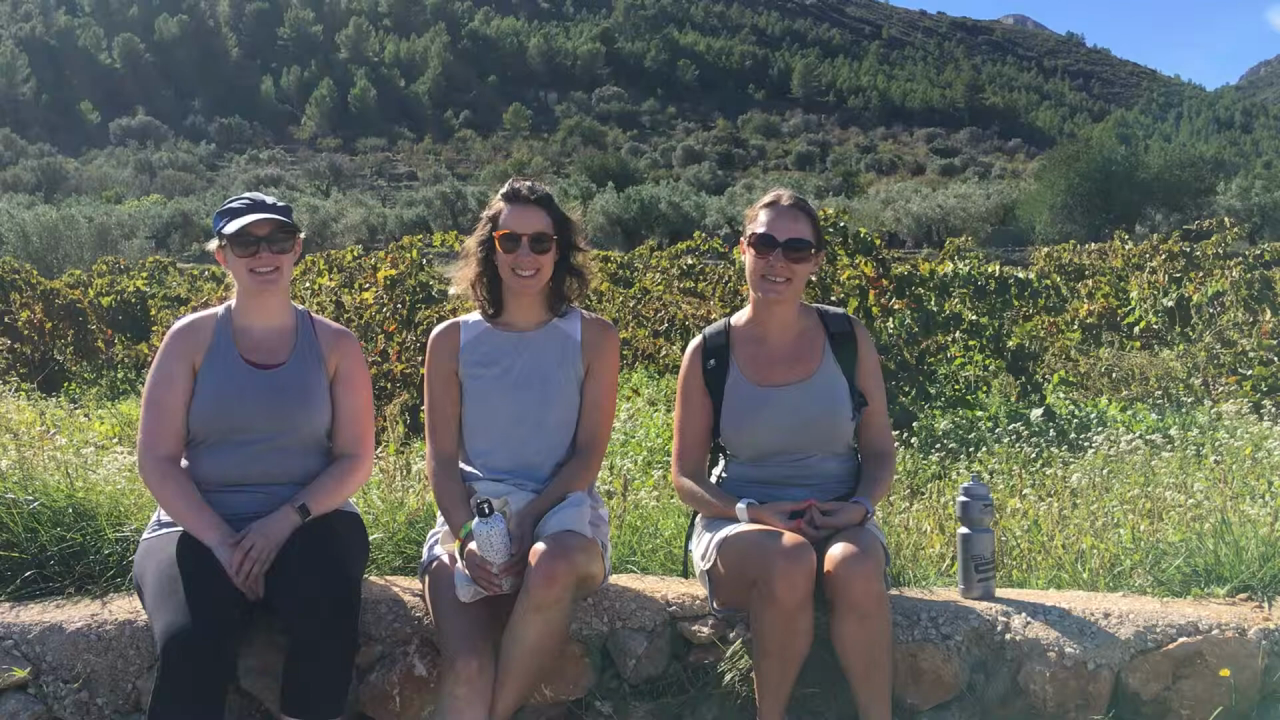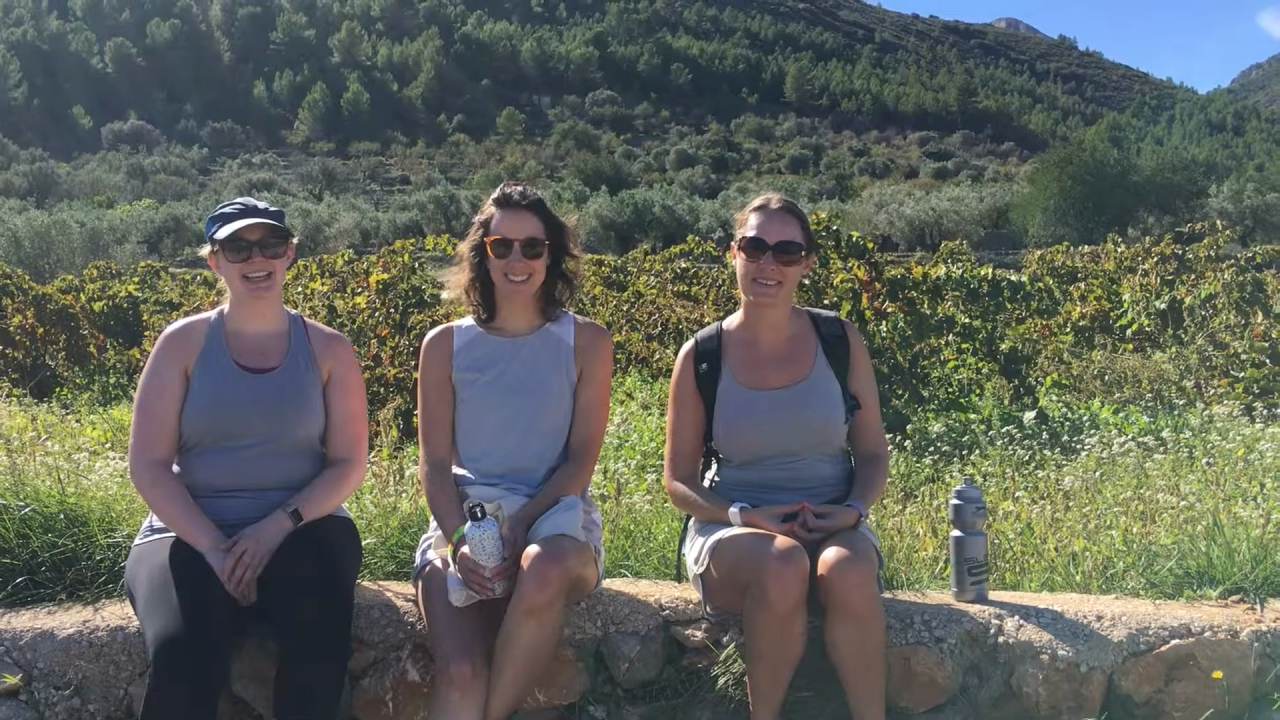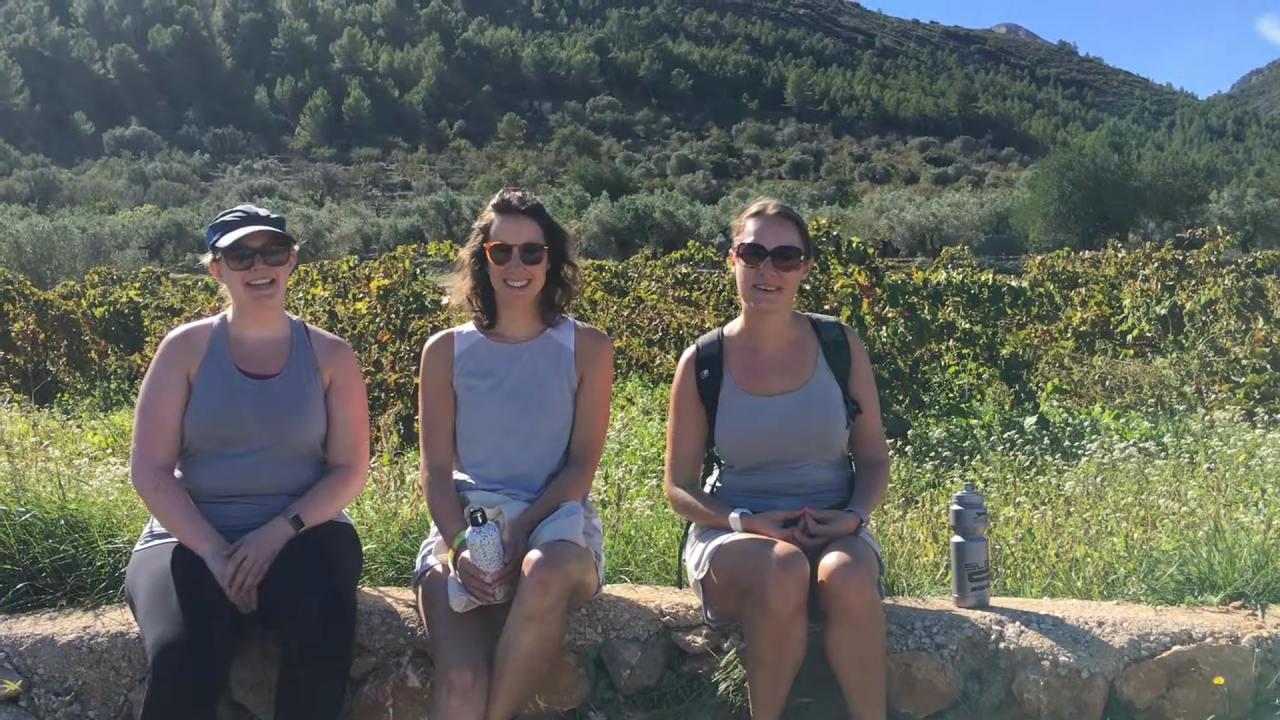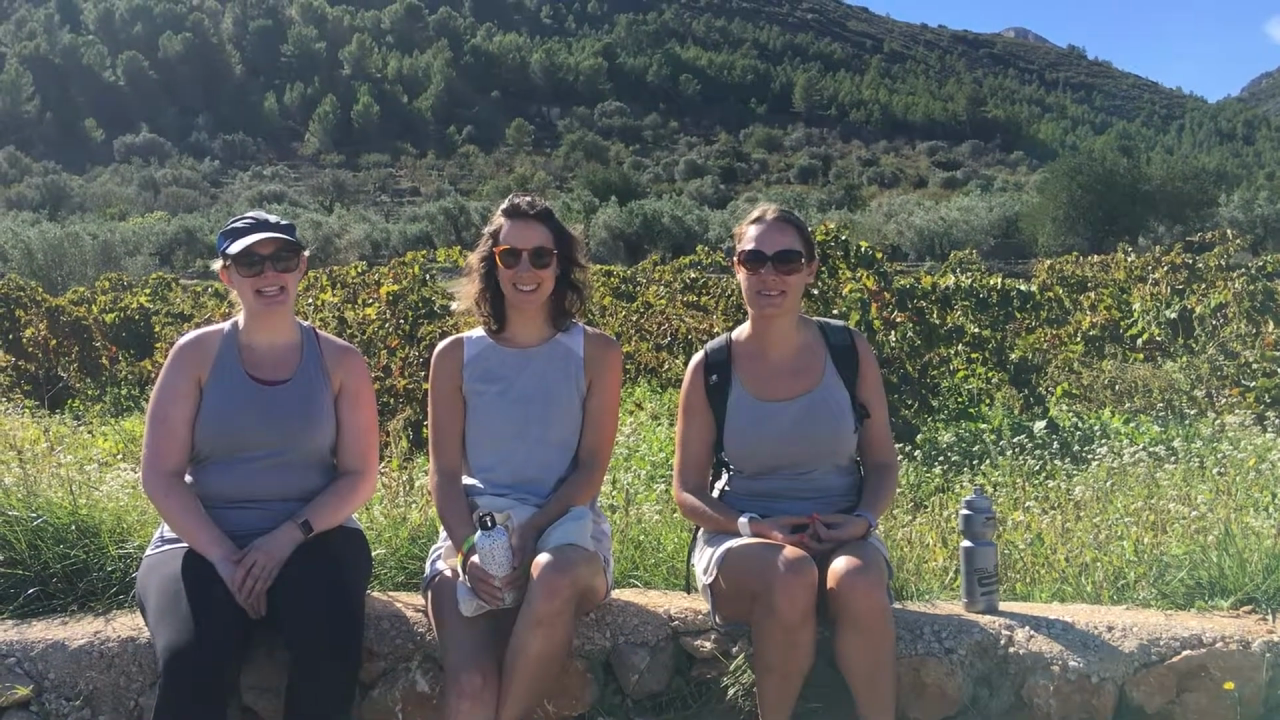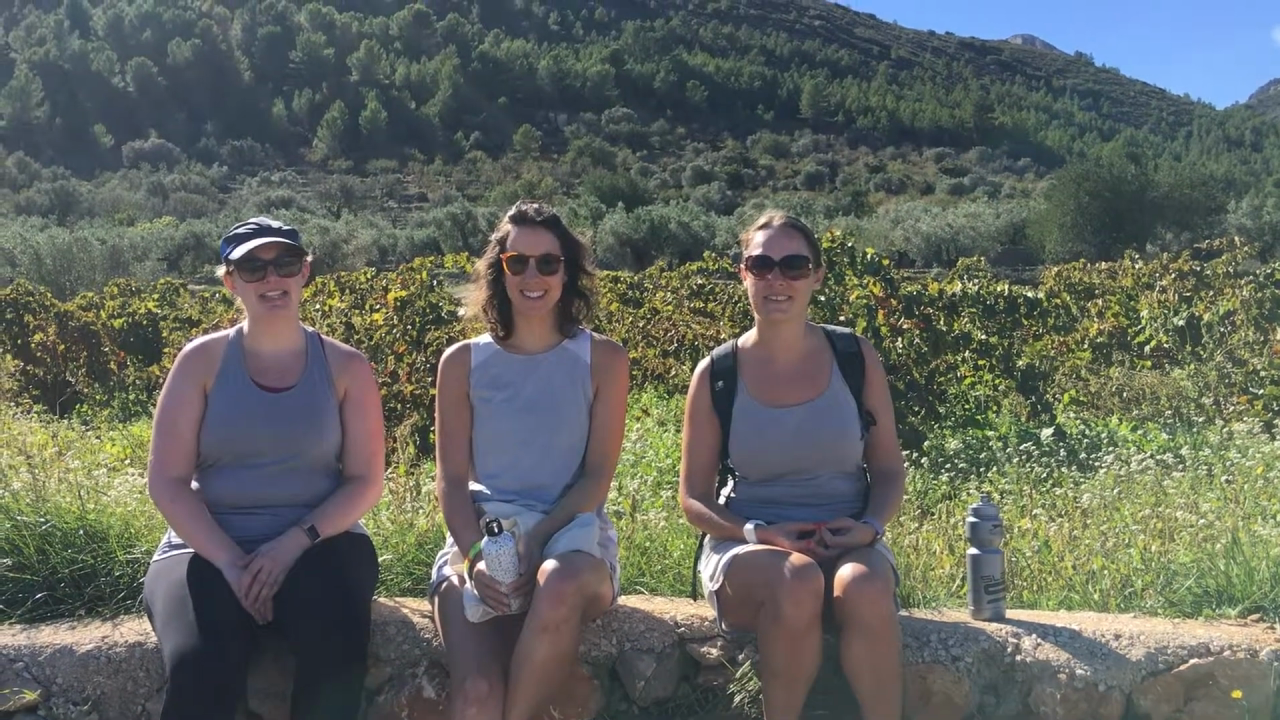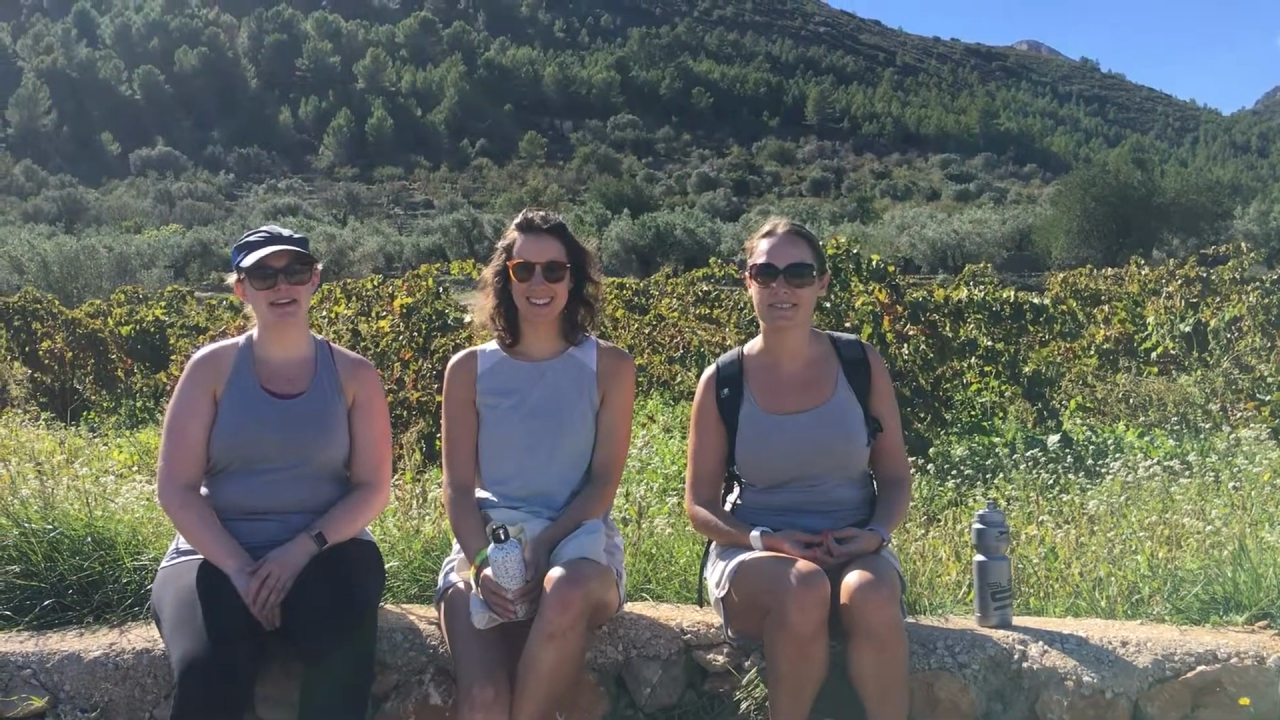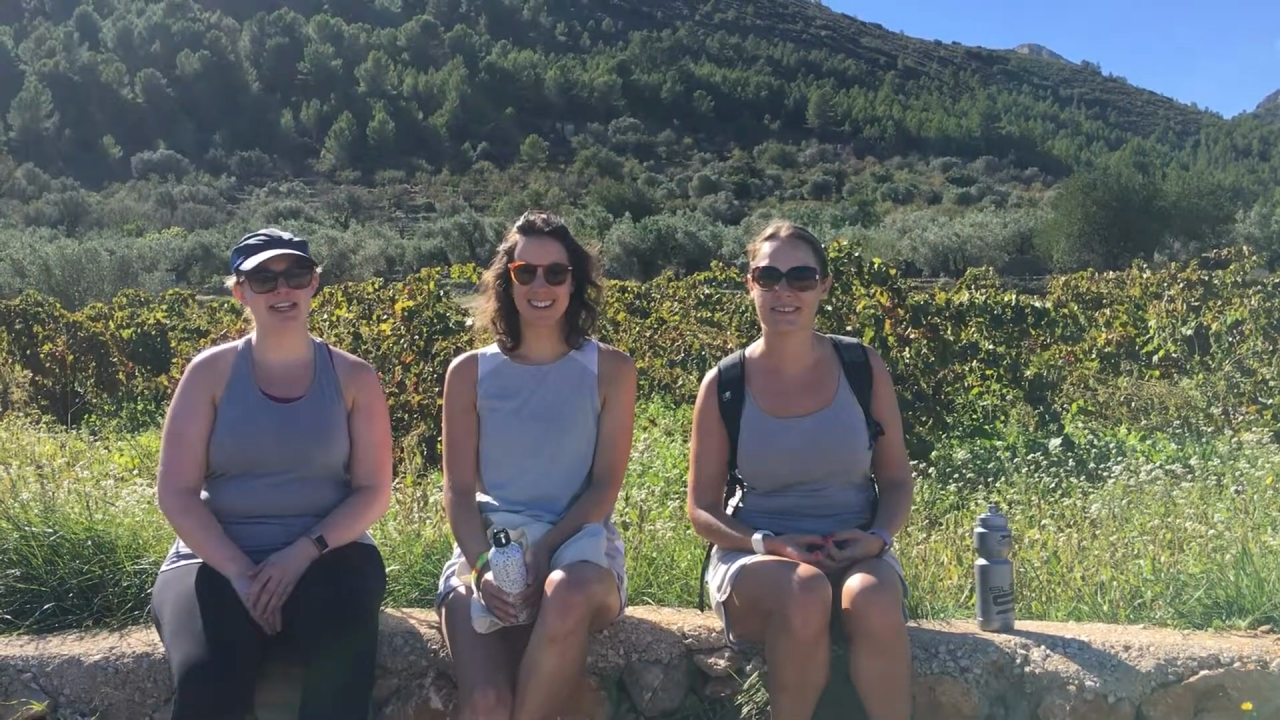
dt=0.7s
person 1, frame 1
left shoulder: (594, 338)
right shoulder: (452, 340)
left elbow: (589, 454)
right elbow: (441, 459)
left wrist: (529, 521)
right wrist: (467, 536)
left hip: (562, 509)
right hip: (472, 513)
left knee: (552, 568)
right knee: (466, 669)
person 1, frame 2
left shoulder: (587, 342)
right shoulder: (445, 345)
left elbow: (581, 458)
right elbow: (435, 465)
left wrist: (520, 526)
right wrist: (460, 541)
left hip: (556, 514)
right hip: (464, 520)
left knee: (543, 572)
right knee: (460, 675)
person 1, frame 3
left shoulder: (588, 348)
right shoulder: (446, 351)
left elbow: (582, 463)
right elbow: (436, 469)
left wrist: (522, 530)
right wrist: (460, 546)
left hip: (555, 520)
right hip: (466, 524)
left knee: (544, 575)
person 1, frame 4
left shoulder: (596, 353)
right shoulder: (455, 356)
left elbow: (591, 468)
right elbow: (445, 474)
left wrist: (529, 534)
right wrist: (469, 551)
left hip: (565, 525)
right hip: (475, 530)
left knee: (554, 577)
person 1, frame 5
left shoulder: (603, 359)
right shoulder: (463, 362)
left elbow: (598, 475)
right elbow: (451, 480)
left wrist: (536, 541)
right wrist: (476, 556)
left hip: (571, 531)
right hip: (482, 535)
left knee: (560, 585)
person 1, frame 6
left shoulder: (610, 366)
right shoulder: (468, 369)
left elbow: (604, 482)
right elbow: (458, 487)
left wrist: (543, 548)
right wrist: (481, 562)
left hip: (578, 538)
right hip: (488, 543)
left knee: (566, 594)
person 1, frame 7
left shoulder: (611, 370)
right shoulder: (470, 372)
left elbow: (605, 485)
right elbow: (458, 491)
left wrist: (545, 551)
right wrist: (482, 567)
left hip: (578, 541)
right hip: (488, 546)
left knee: (568, 597)
person 2, frame 1
left shoulder: (849, 338)
right shoulder: (708, 353)
left elbow: (879, 452)
right elbow: (686, 476)
left wrist: (860, 505)
right wrist: (751, 512)
left hip: (839, 522)
right hip: (738, 526)
left knee: (855, 568)
right knee: (788, 561)
person 2, frame 2
left shoulder: (841, 341)
right shoulder: (700, 358)
left elbow: (872, 454)
right elbow: (679, 481)
left wrist: (853, 510)
right wrist: (745, 516)
left hip: (832, 525)
right hip: (731, 529)
left knee: (848, 572)
right knee: (782, 564)
person 2, frame 3
left shoulder: (842, 346)
right shoulder: (701, 363)
left elbow: (874, 459)
right elbow: (679, 487)
left wrist: (854, 515)
right wrist: (745, 521)
left hip: (833, 531)
right hip: (732, 536)
left knee: (848, 578)
right knee: (781, 570)
person 2, frame 4
left shoulder: (851, 351)
right shoulder: (710, 368)
left elbow: (882, 464)
right elbow: (688, 492)
left wrist: (862, 520)
right wrist: (754, 526)
left hip: (841, 535)
right hip: (741, 541)
left knee: (857, 581)
right knee: (789, 574)
person 2, frame 5
left shoulder: (856, 358)
right shoulder: (715, 375)
left elbow: (889, 470)
right elbow: (694, 499)
left wrist: (870, 527)
right wrist: (759, 533)
left hip: (847, 544)
right hip: (747, 548)
left knee: (864, 589)
right knee: (796, 581)
person 2, frame 6
left shoulder: (862, 365)
right shoulder: (721, 382)
left elbow: (895, 477)
right elbow: (700, 505)
left wrist: (875, 534)
right wrist: (765, 540)
left hip: (853, 550)
right hip: (753, 554)
left knee: (871, 596)
right knee: (802, 588)
person 2, frame 7
left shoulder: (864, 368)
right shoulder: (723, 386)
left elbow: (897, 481)
right elbow: (702, 509)
left wrist: (878, 537)
right wrist: (767, 544)
left hip: (855, 554)
right hip: (755, 559)
left knee: (872, 600)
right knee: (804, 592)
person 3, frame 1
left shoulder: (335, 344)
right shoulder: (191, 338)
left elbow: (355, 458)
right elbow: (157, 461)
left wrist: (285, 520)
right wrist: (219, 541)
left hip: (307, 522)
right hip: (200, 527)
left knee: (327, 627)
right knee: (189, 647)
person 3, frame 2
left shoulder: (328, 348)
right shoulder: (183, 343)
left elbow: (349, 464)
right elbow: (149, 466)
left wrist: (278, 525)
right wrist: (212, 547)
left hip: (302, 527)
right hip: (190, 533)
left knee: (320, 633)
right knee: (182, 653)
person 3, frame 3
left shoulder: (330, 354)
right shoulder: (185, 348)
left elbow: (350, 469)
right elbow: (150, 470)
left wrist: (280, 531)
right wrist: (214, 552)
left hip: (302, 533)
right hip: (192, 538)
left knee: (322, 643)
right knee: (181, 660)
person 3, frame 4
left shoulder: (341, 360)
right shoulder: (196, 353)
left elbow: (359, 474)
right elbow: (161, 476)
left wrist: (289, 536)
right wrist: (223, 557)
left hip: (313, 538)
right hip: (202, 543)
left knee: (331, 649)
right knee: (192, 664)
person 3, frame 5
left shoulder: (345, 366)
right shoulder: (201, 360)
left elbow: (365, 480)
right elbow: (167, 481)
left wrist: (295, 542)
right wrist: (229, 562)
left hip: (319, 543)
right hip: (208, 548)
left knee: (336, 657)
right knee: (199, 670)
person 3, frame 6
left shoulder: (354, 374)
right shoulder: (211, 367)
left elbow: (373, 487)
right elbow: (176, 488)
left wrist: (303, 548)
right wrist: (238, 568)
left hip: (326, 550)
right hip: (217, 554)
left knee: (342, 666)
right knee: (207, 676)
person 3, frame 7
left shoulder: (353, 377)
right shoulder: (211, 371)
left elbow: (373, 491)
right elbow: (177, 493)
left wrist: (305, 552)
right wrist: (239, 572)
left hip: (327, 554)
right hip: (217, 558)
left knee: (343, 670)
right knee: (208, 680)
